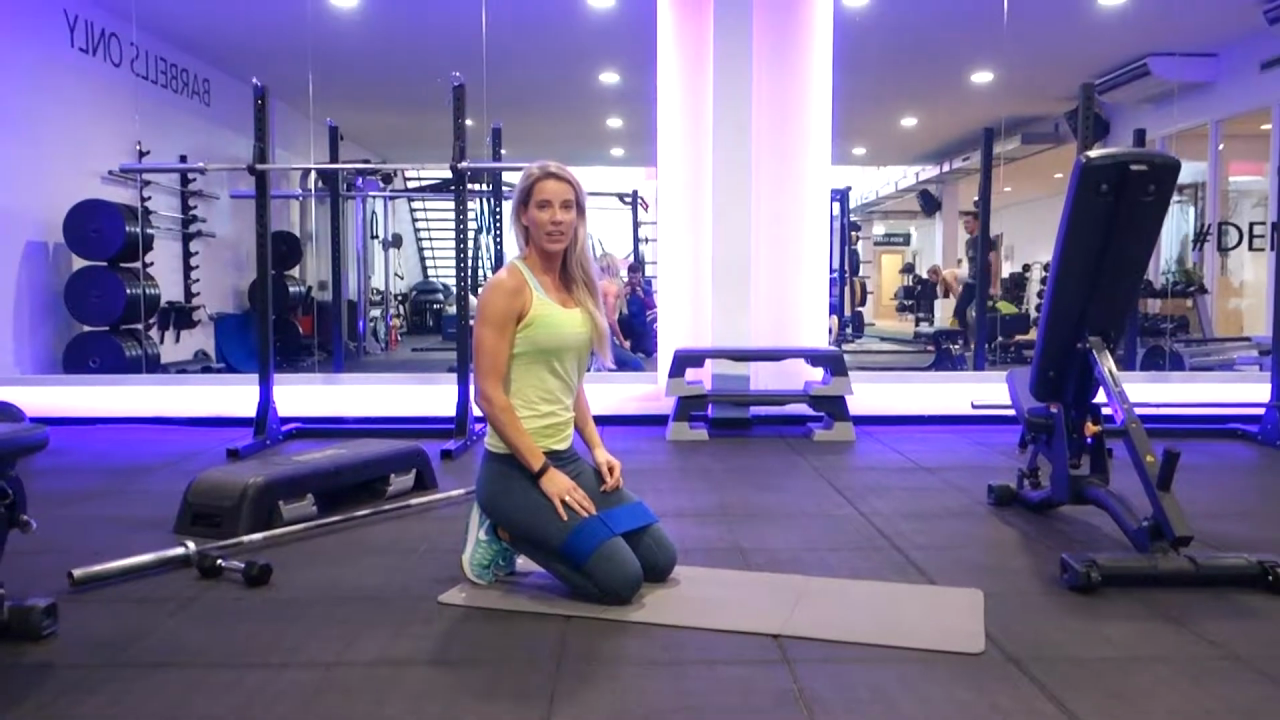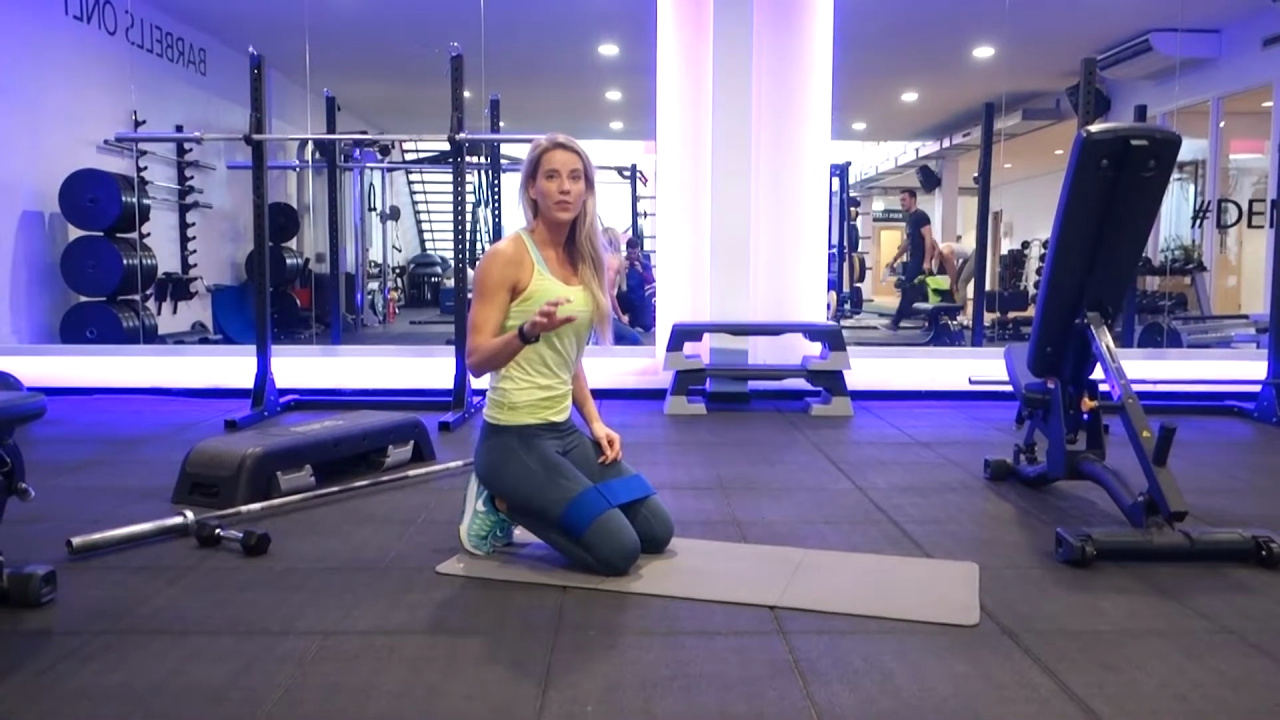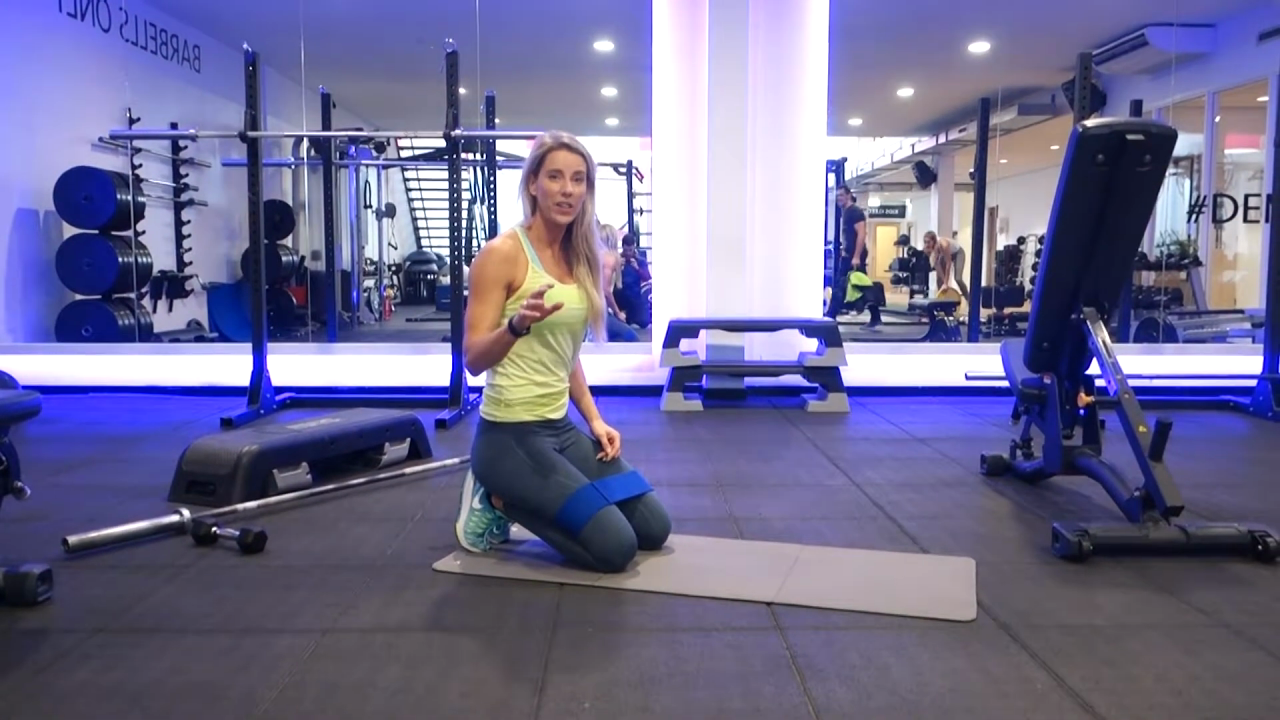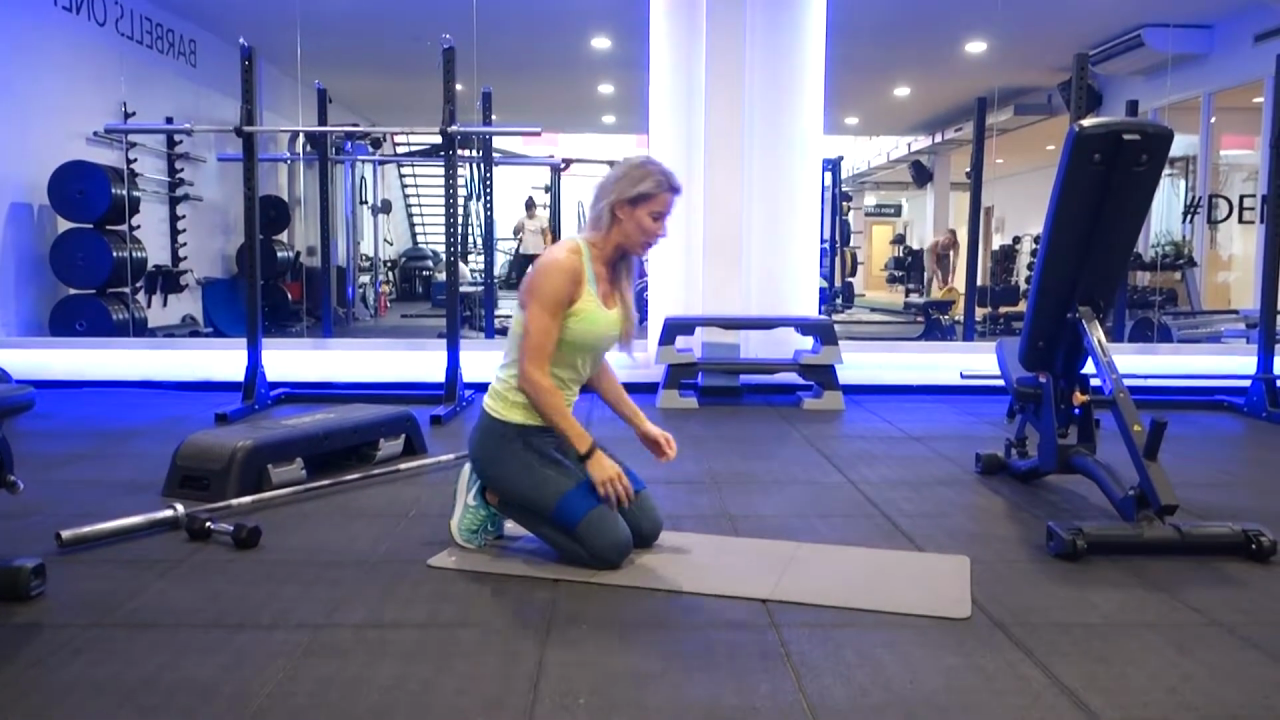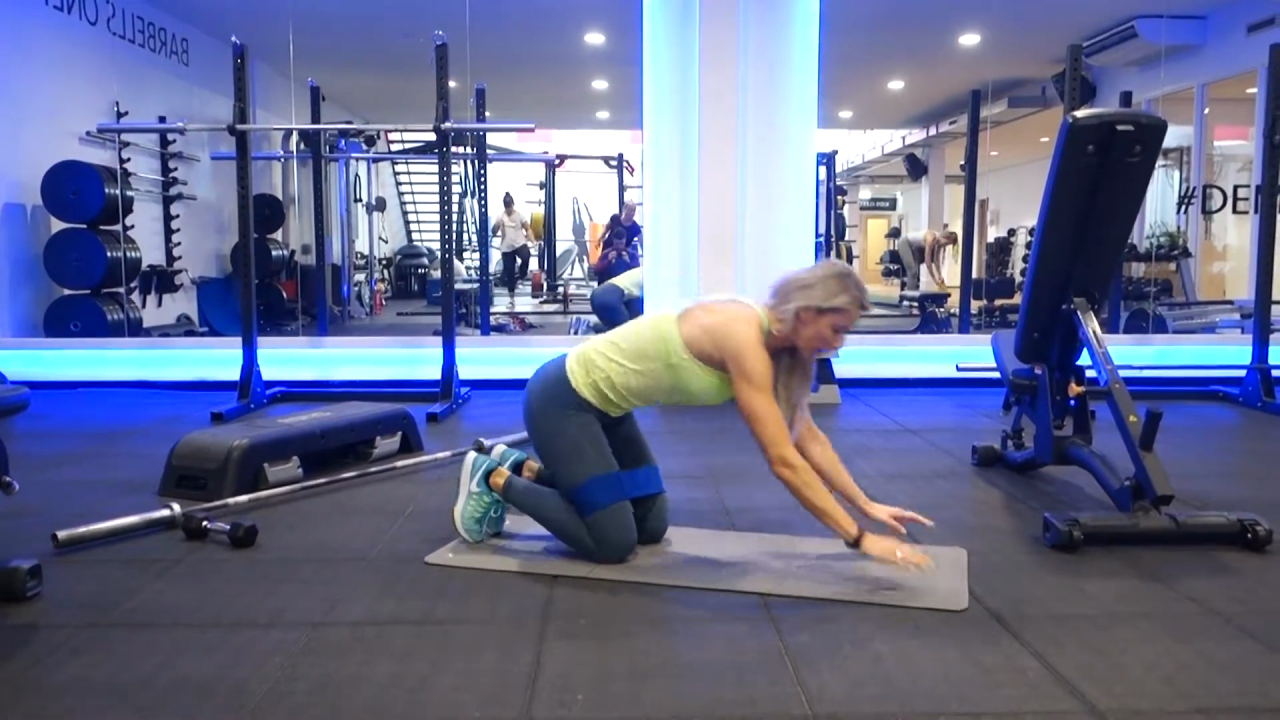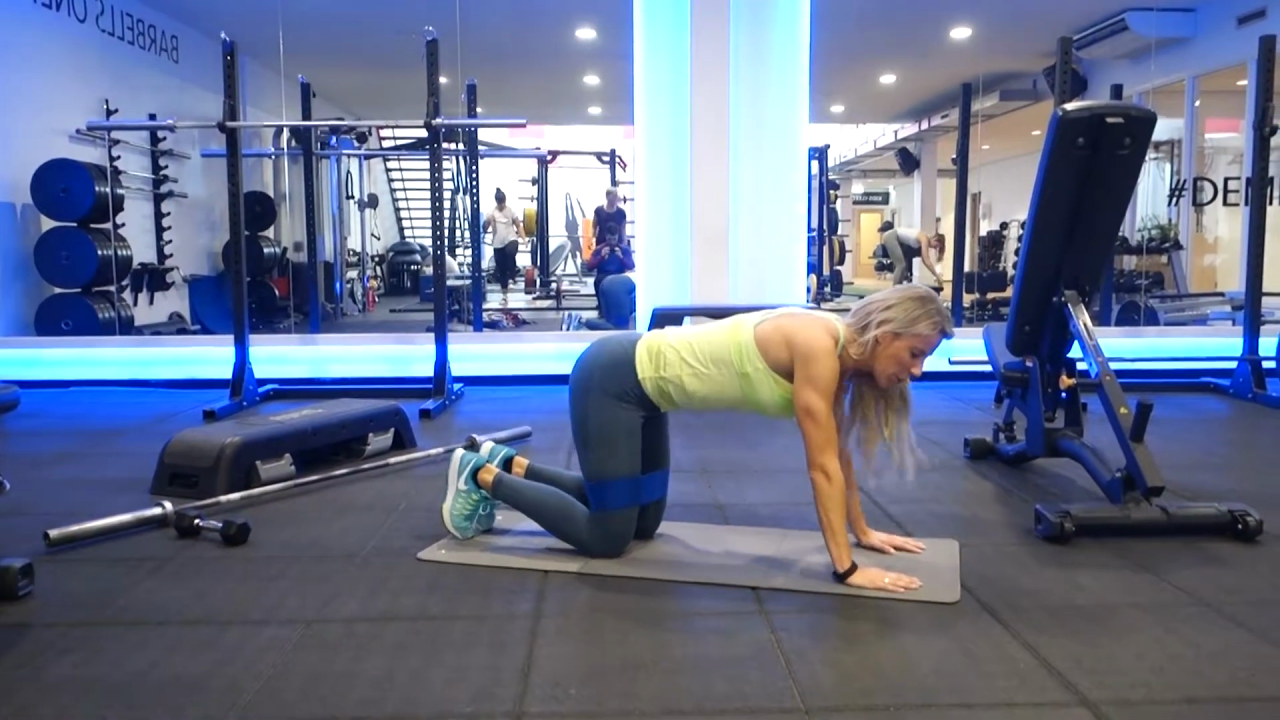
dt=0.7s
person 1, frame 1
left shoulder: (577, 285)
right shoulder: (507, 286)
right elbow: (489, 395)
left wrist: (596, 447)
right wrist: (542, 472)
left hip: (565, 456)
right hip: (515, 467)
left knee: (659, 560)
right knee: (620, 579)
left ankle: (522, 530)
right ankle: (503, 536)
person 1, frame 2
left shoulder: (583, 260)
right shoulder: (506, 257)
right elbow: (476, 359)
left wrist: (594, 421)
right wrist: (528, 331)
left hip: (564, 431)
right hip: (512, 437)
left knee: (656, 532)
right knee: (618, 550)
left ankle: (526, 501)
right ankle: (501, 506)
person 1, frame 3
left shoulder: (580, 259)
right shoulder: (502, 254)
right elbow: (474, 358)
left wrist: (594, 420)
right wrist: (517, 323)
left hip: (562, 429)
right hip: (510, 435)
left knee: (653, 529)
right knee: (614, 548)
left ankle: (522, 498)
right ankle: (497, 504)
person 1, frame 4
left shoulder: (617, 273)
right shoulder: (562, 265)
right elbow: (533, 377)
left wrist: (641, 423)
right wrist: (590, 453)
left hip: (556, 429)
right hip: (510, 435)
left knee: (646, 527)
right knee: (610, 544)
left ankle: (516, 493)
right ankle: (492, 498)
person 1, frame 5
left shoulder: (773, 337)
right shoulder: (743, 338)
left elbow: (805, 433)
right elbow: (783, 459)
left wrist: (867, 505)
right wrist: (858, 538)
left hip: (601, 399)
right hip: (564, 399)
left knee: (650, 527)
right knee: (612, 545)
left ankle: (523, 468)
right ankle: (495, 481)
person 1, frame 6
left shoulder: (839, 353)
right shoulder: (818, 345)
left elbow: (839, 453)
right elbow: (823, 467)
left wrist: (863, 532)
right wrist: (847, 568)
left hip: (640, 380)
right hip: (611, 378)
left knee: (643, 522)
right knee: (607, 537)
left ankle: (509, 464)
right ankle: (482, 477)
